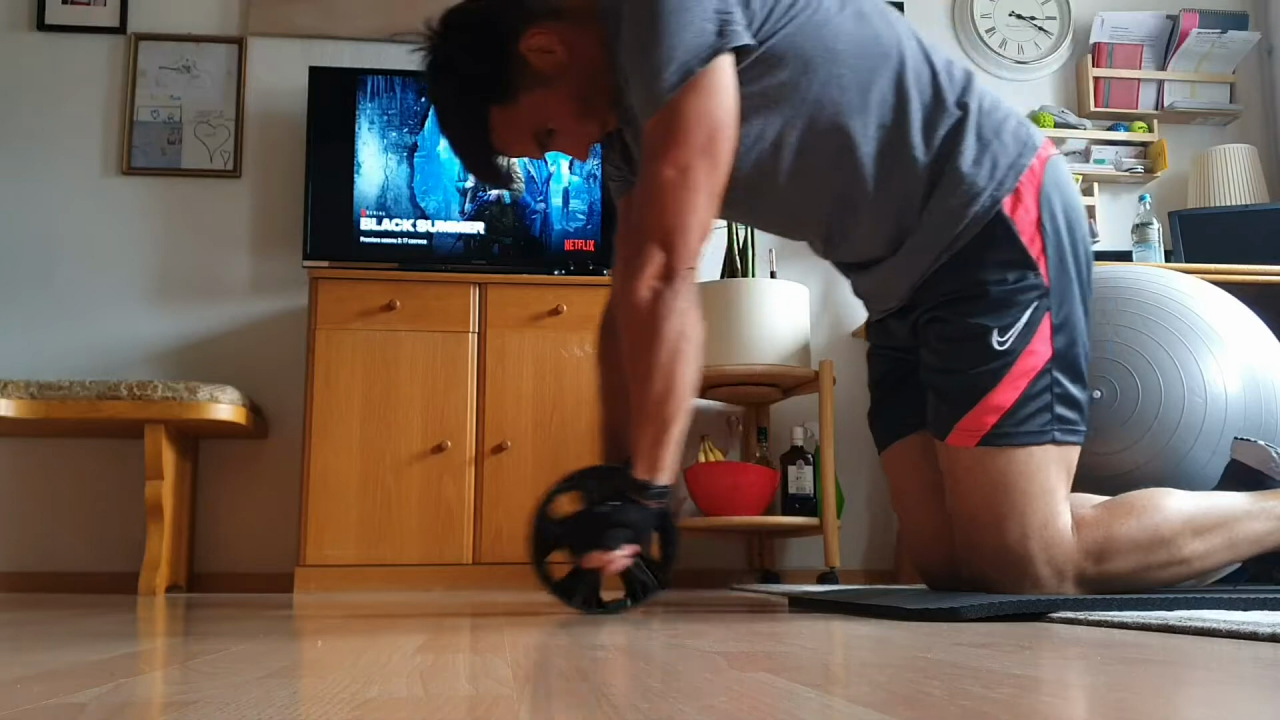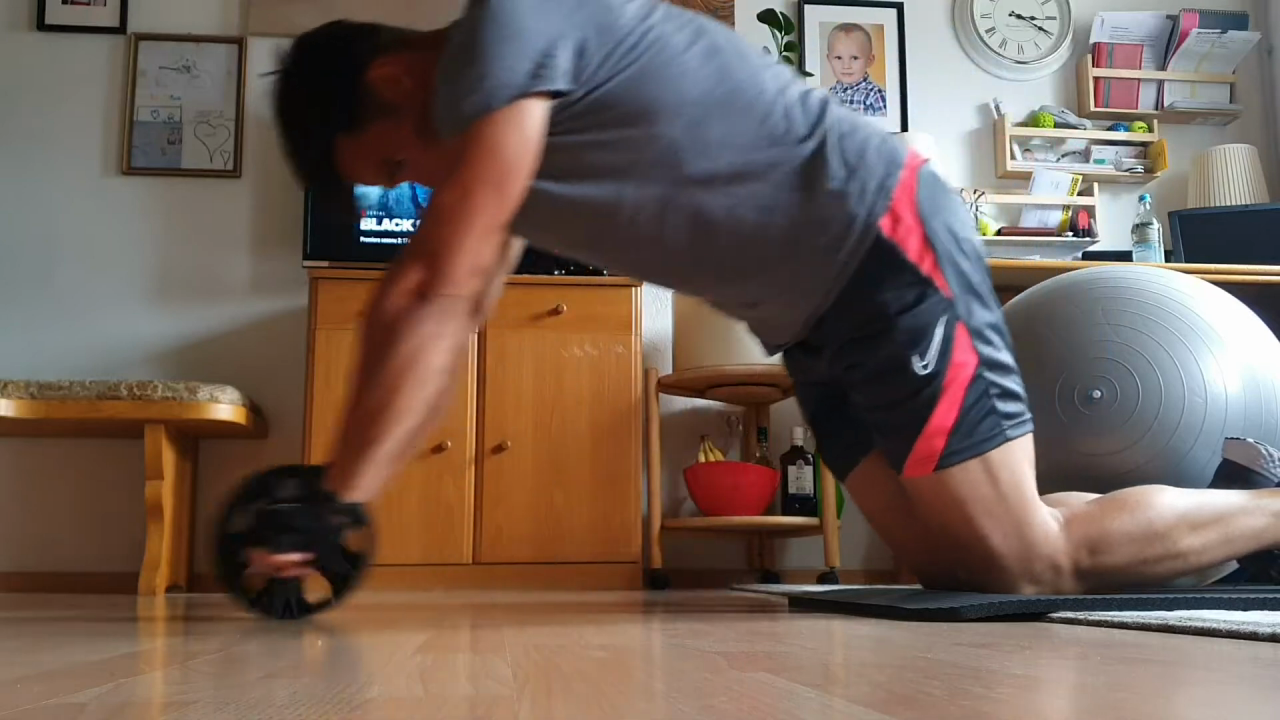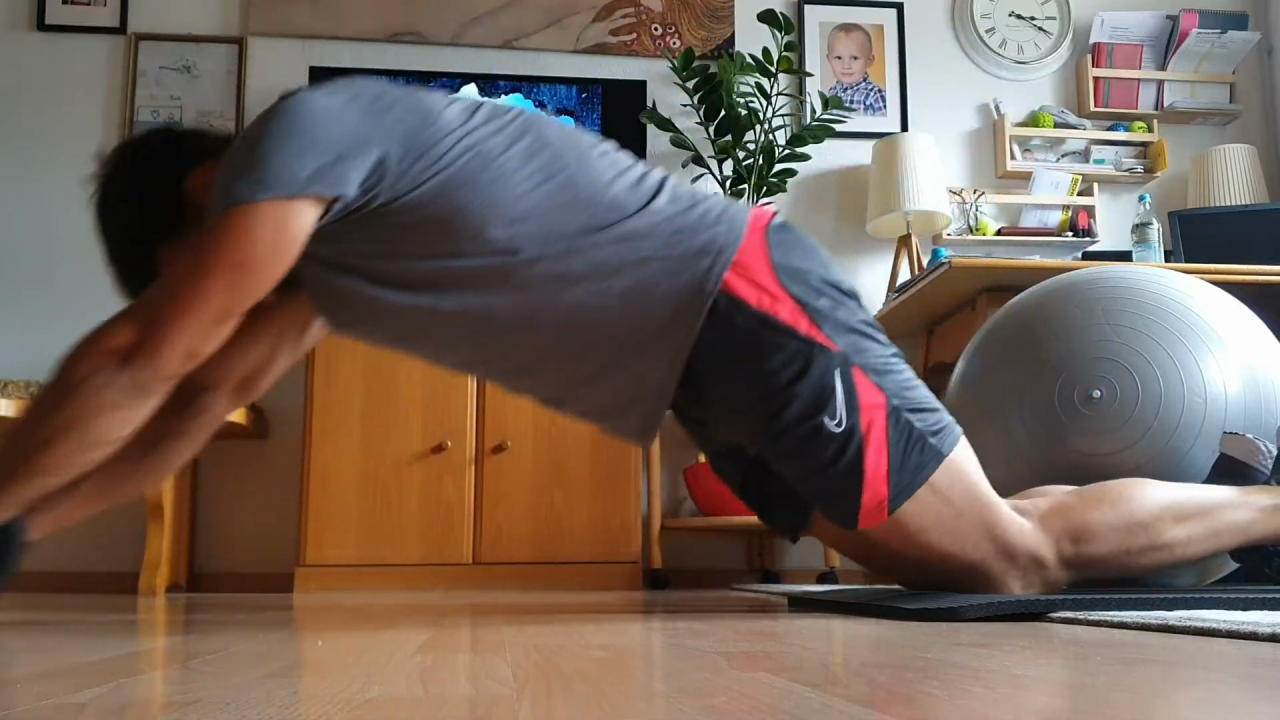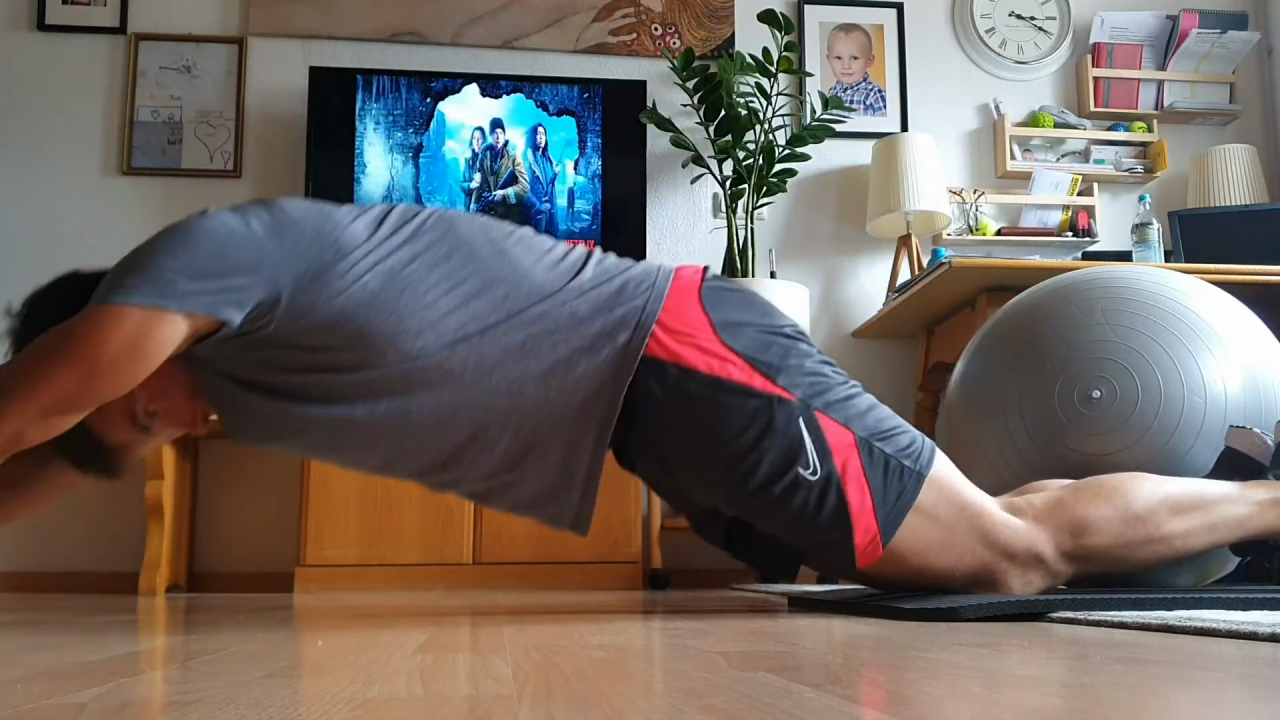
dt=0.5s
person 1, frame 1
right shoulder: (632, 108)
left elbow: (665, 275)
right elbow: (636, 299)
left hip: (1000, 222)
right hip: (911, 278)
left knee: (1028, 567)
right knee: (950, 562)
person 1, frame 2
right shoulder: (495, 116)
left elbow: (426, 292)
right elbow: (450, 319)
left wrist: (336, 506)
right wrist: (344, 502)
left hip: (887, 244)
right hip: (821, 304)
left knee: (1023, 564)
right knee: (954, 562)
person 1, frame 3
left shoulder: (313, 131)
right shoulder: (318, 244)
left elbow: (139, 355)
right elbow: (202, 401)
left hip: (747, 302)
right hip: (718, 347)
left knee: (1014, 554)
right knee: (979, 552)
person 1, frame 4
left shoulder: (208, 256)
right shoulder: (228, 346)
left hip: (683, 360)
right hip: (667, 391)
left knee: (1016, 551)
right knee: (996, 546)
